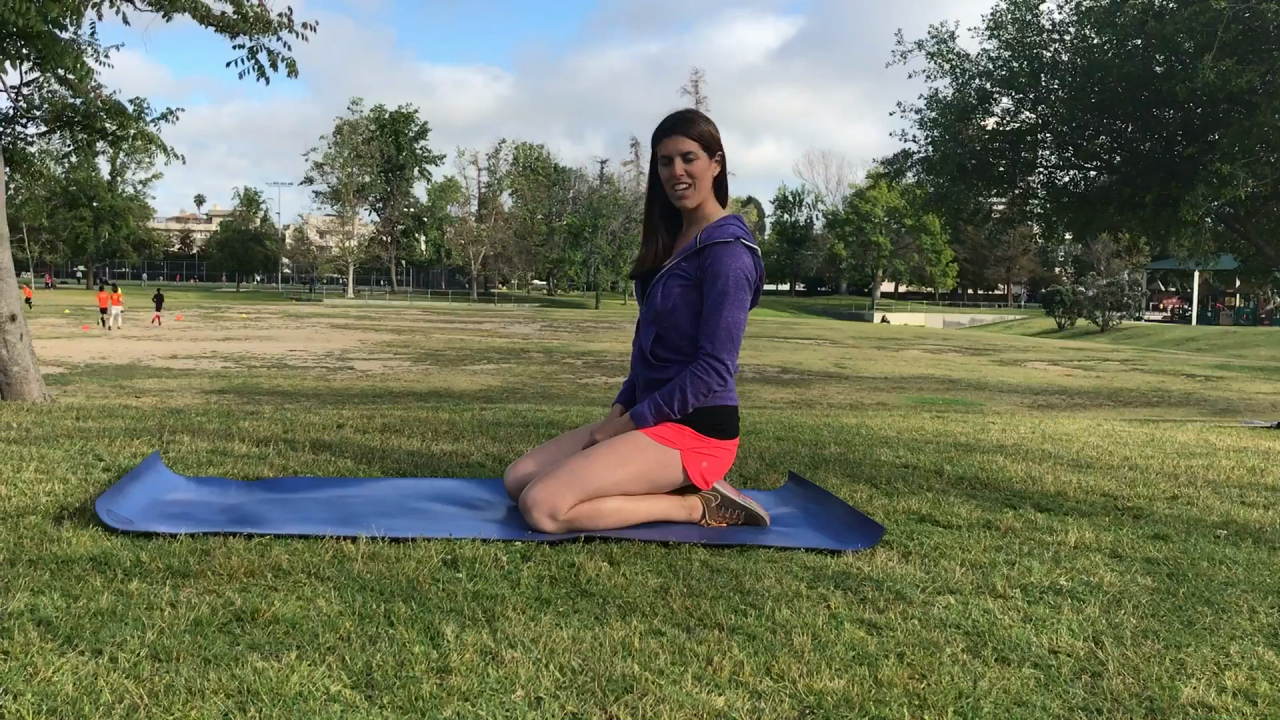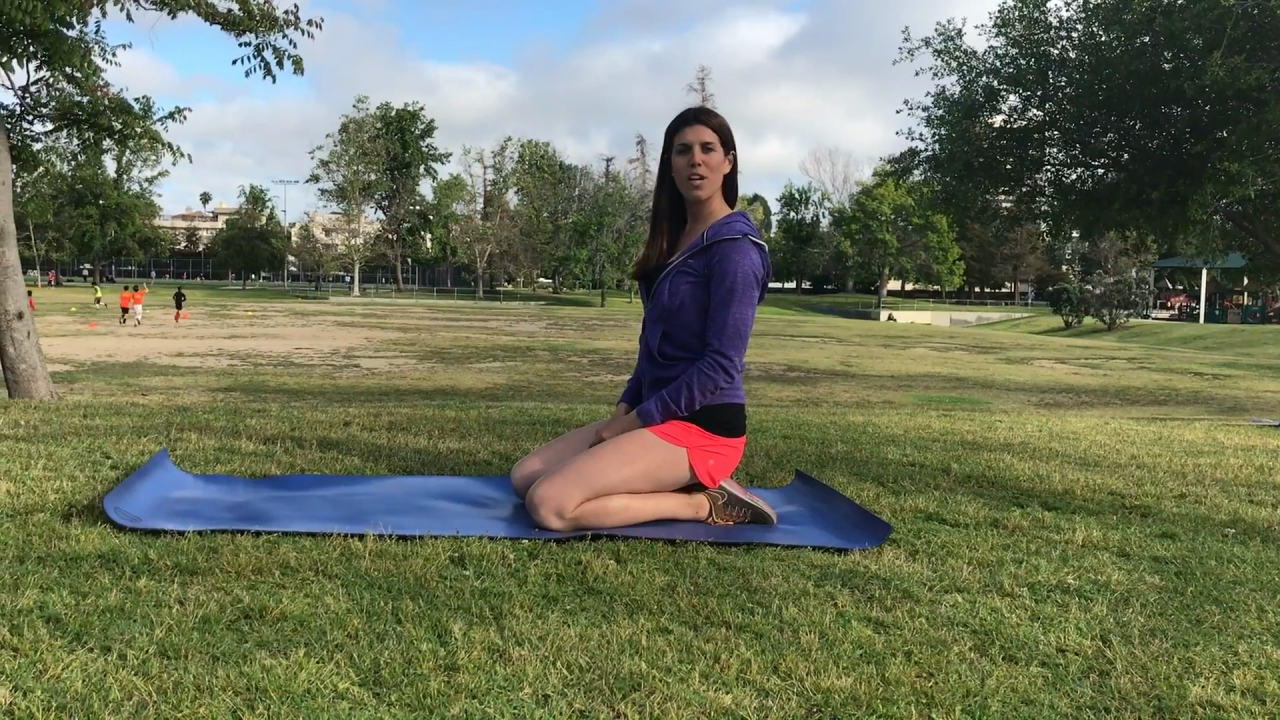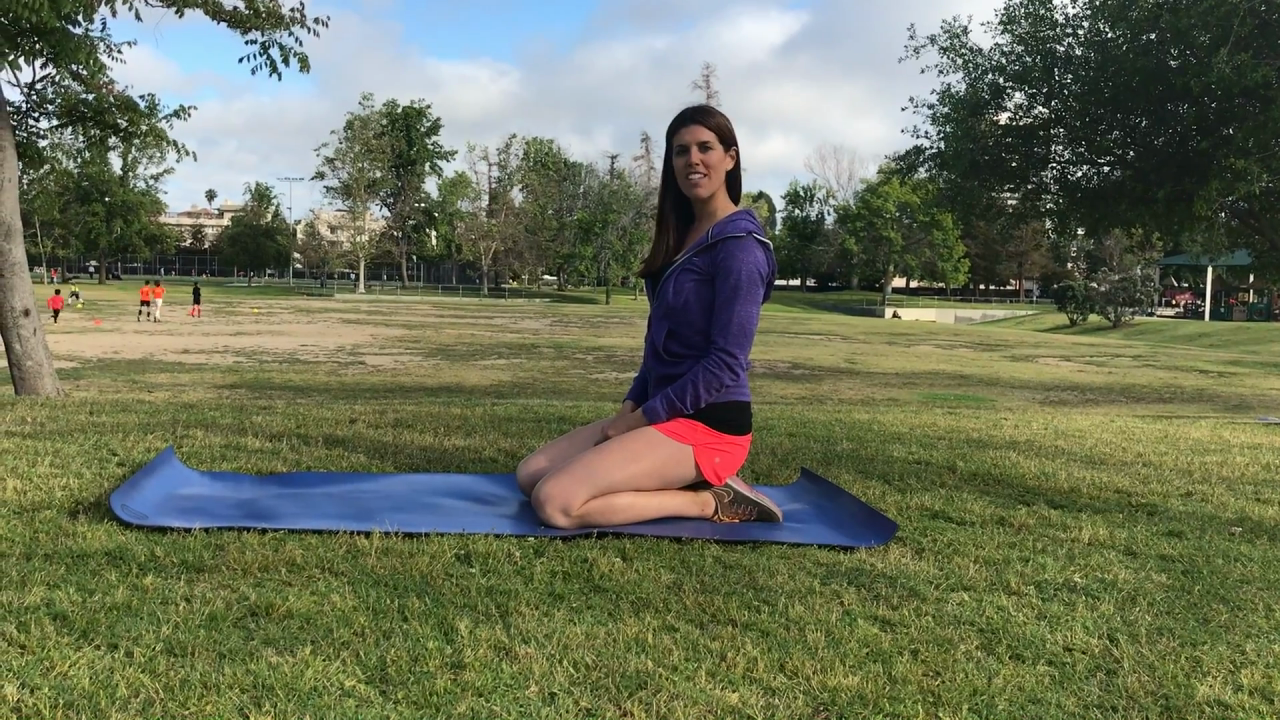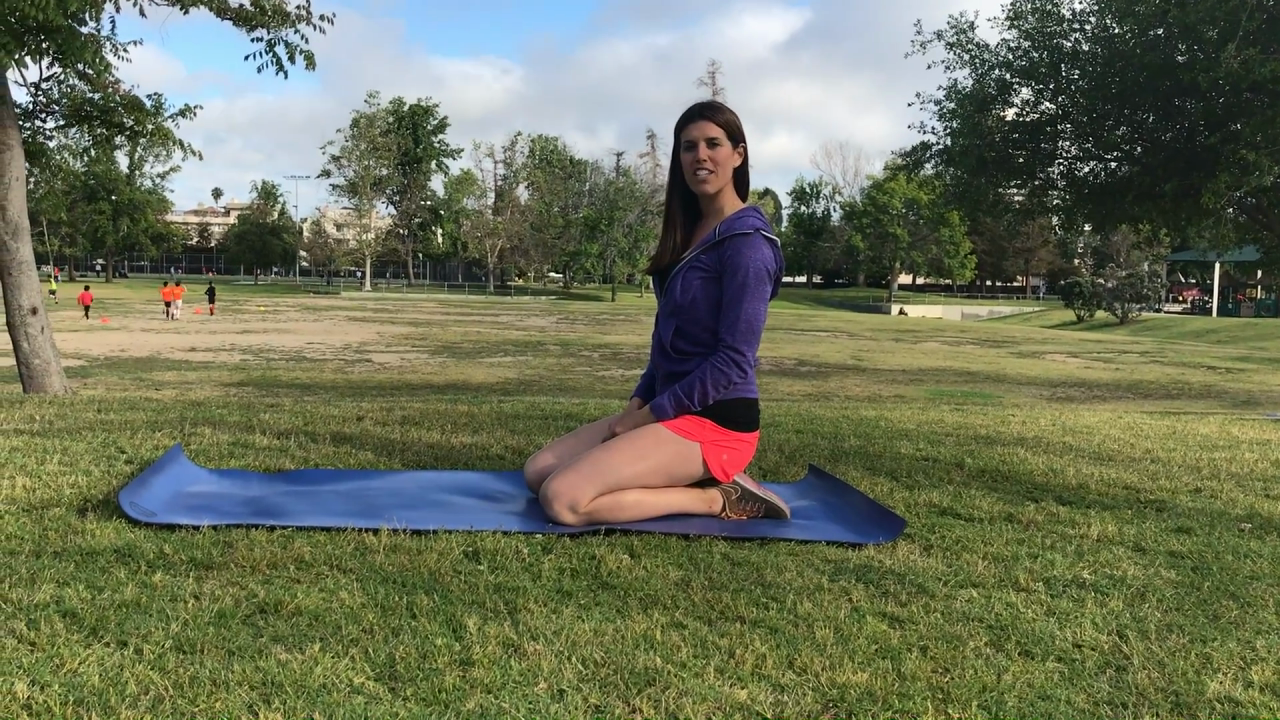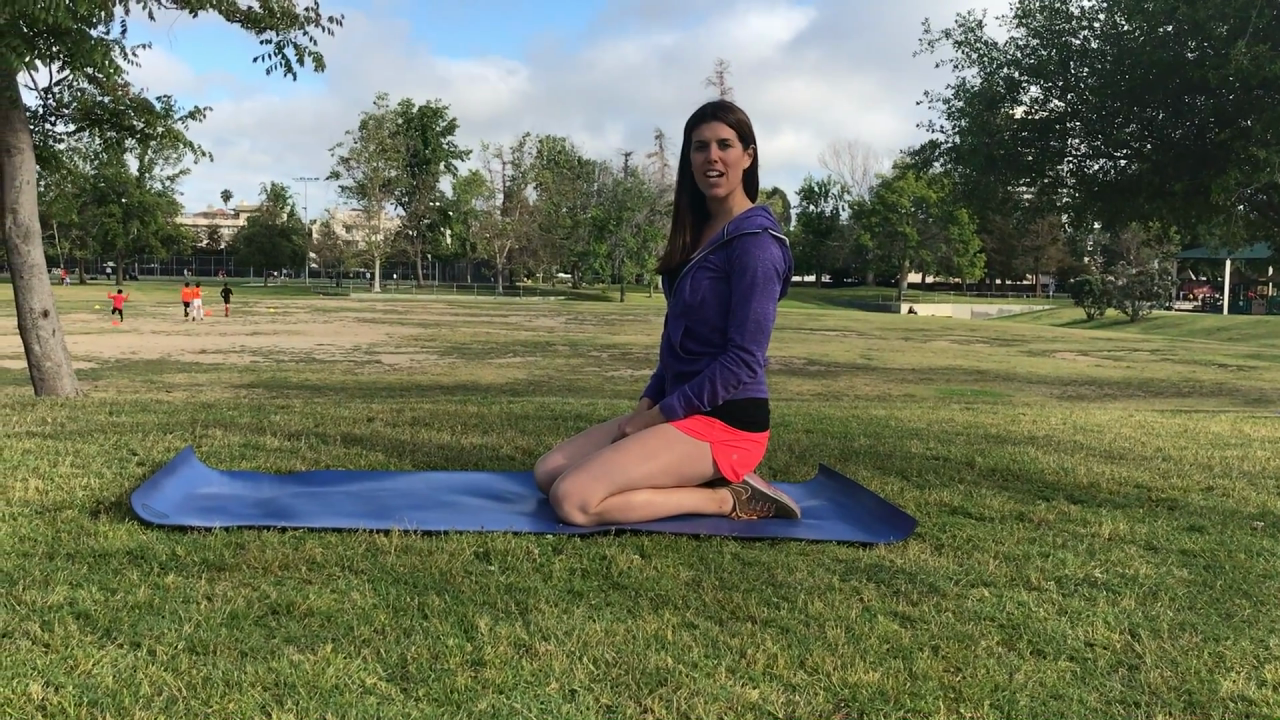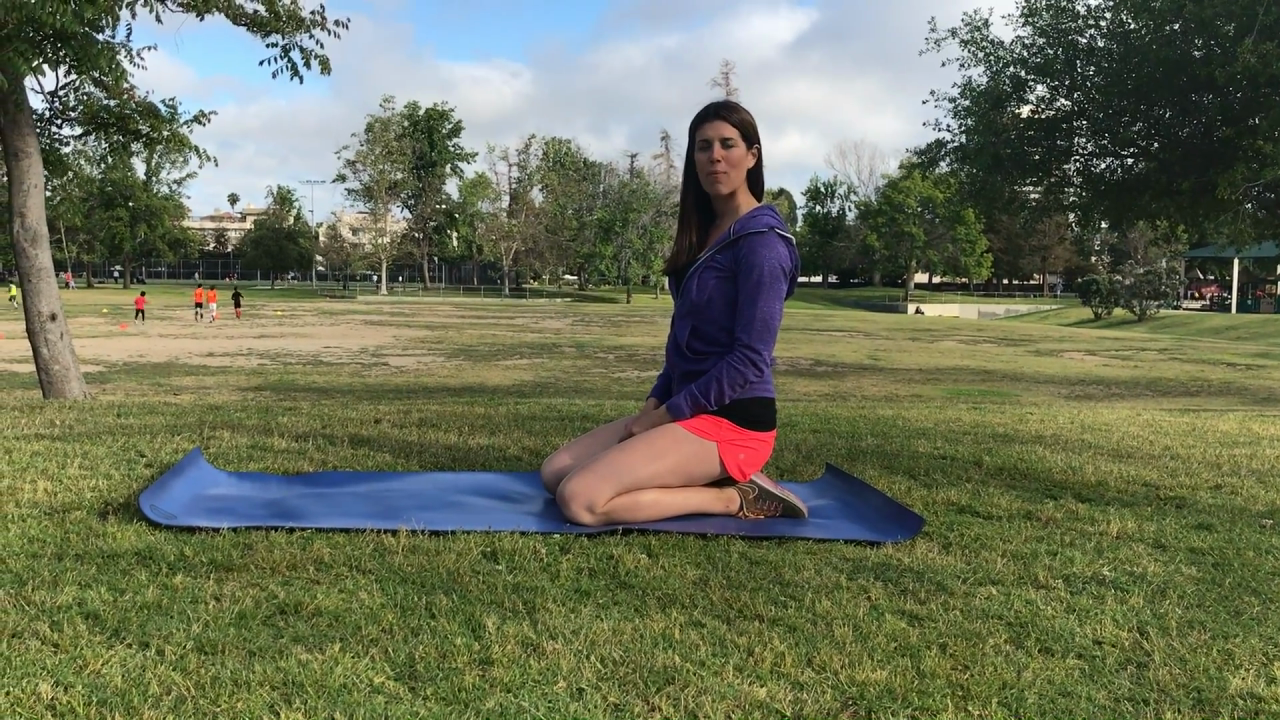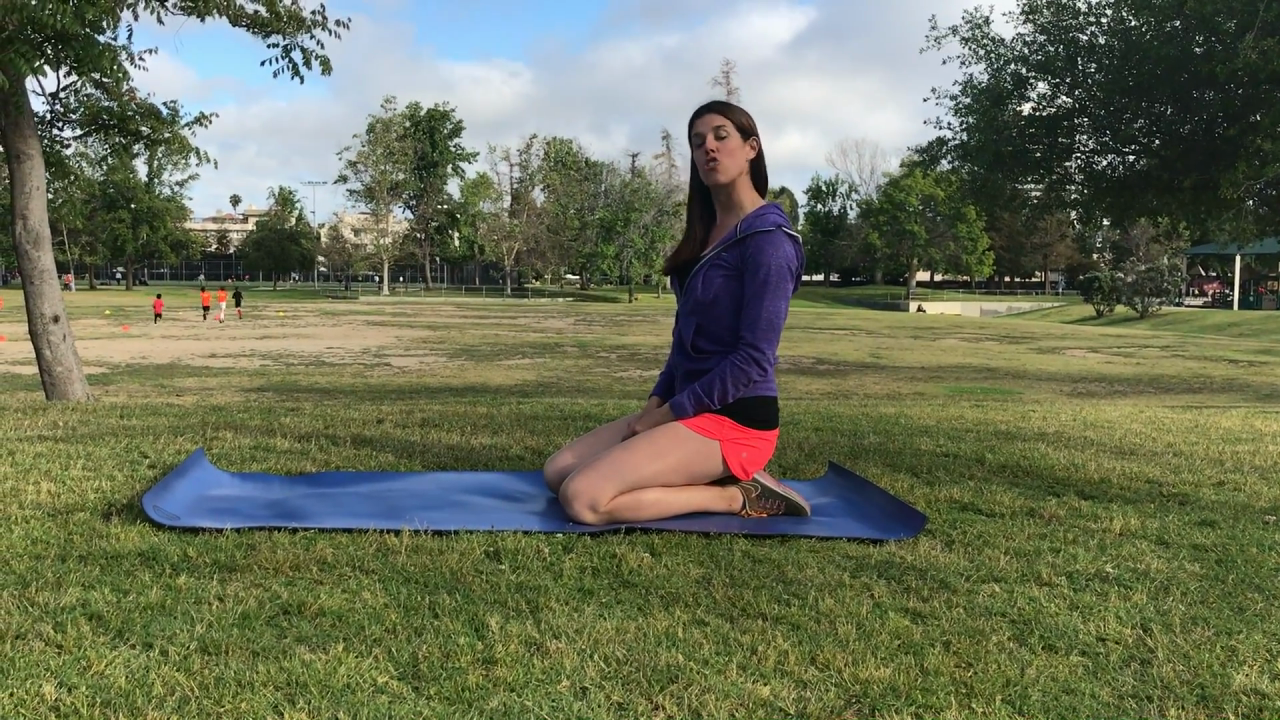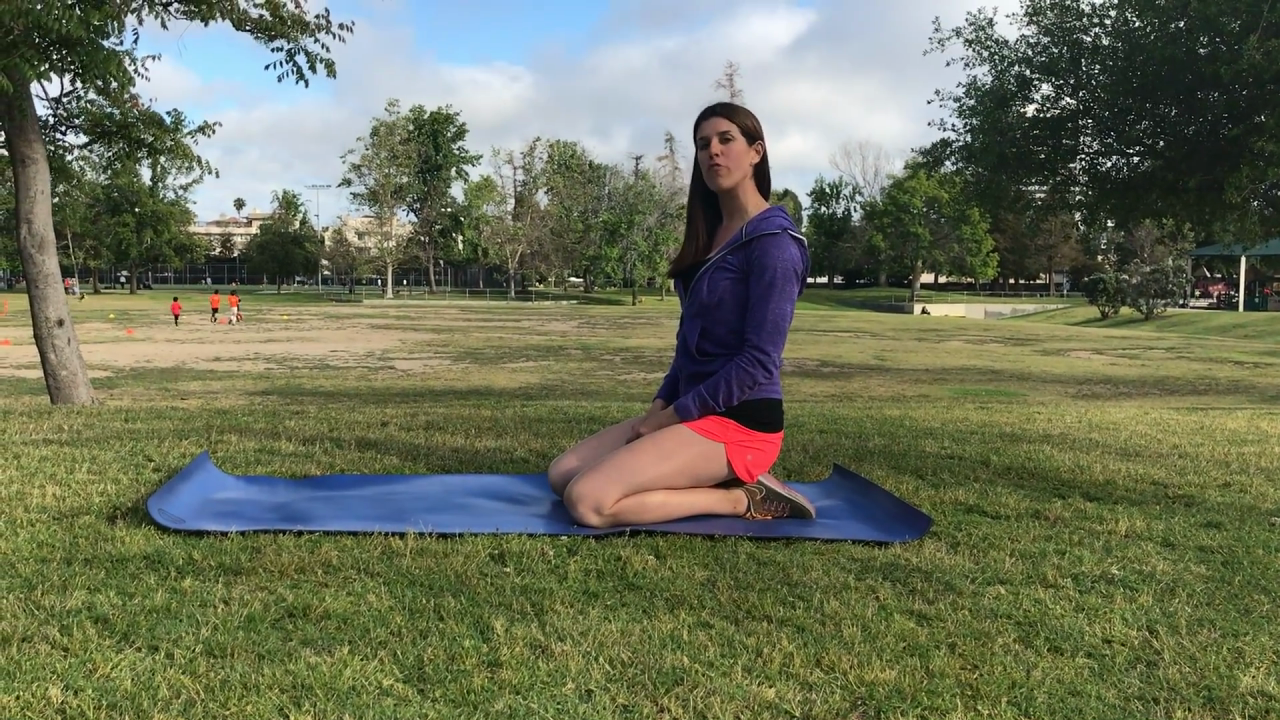
dt=0.5s
person 1, frame 1
left shoulder: (727, 251)
right shoulder: (670, 240)
left elbow: (714, 369)
left wrist: (628, 423)
right wrist: (618, 410)
left hip: (695, 427)
right hip: (652, 413)
left knee: (541, 506)
right knee: (517, 479)
left ankle: (698, 505)
right ankle: (684, 489)
person 1, frame 2
left shoulder: (733, 247)
right shoulder: (674, 238)
left elbow: (720, 365)
left wrist: (634, 420)
right wrist: (623, 408)
left hip: (702, 425)
right hip: (659, 411)
left knee: (548, 504)
right knee: (524, 476)
left ankle: (703, 503)
right ankle: (688, 485)
person 1, frame 3
left shoulder: (739, 245)
right shoulder: (682, 235)
left elbow: (726, 363)
left wrist: (640, 418)
right wrist: (630, 405)
left hip: (708, 422)
right hip: (665, 409)
left knee: (554, 502)
right knee: (530, 474)
left ankle: (710, 501)
right ankle: (699, 484)
person 1, frame 4
left shoulder: (746, 242)
right shoulder: (689, 231)
left elbow: (733, 360)
left wrist: (647, 415)
right wrist: (637, 403)
left hip: (715, 420)
right hip: (671, 406)
left knee: (561, 498)
right knee: (538, 471)
left ankle: (717, 497)
right ankle: (701, 479)
person 1, frame 5
left shoulder: (755, 242)
right shoulder: (697, 232)
left elbow: (743, 361)
left wrist: (656, 416)
right wrist: (646, 404)
left hip: (725, 420)
right hip: (680, 407)
left knee: (572, 499)
right knee: (547, 471)
left ankle: (727, 498)
right ankle: (714, 481)
person 1, frame 6
left shoulder: (761, 242)
right shoulder: (704, 232)
left elbow: (750, 359)
left wrist: (663, 416)
right wrist: (653, 403)
left hip: (732, 420)
right hip: (689, 406)
left knee: (579, 499)
right knee: (555, 472)
left ankle: (735, 497)
right ankle: (719, 481)
person 1, frame 7
left shoulder: (767, 239)
right shoulder: (706, 232)
left elbow: (753, 359)
left wrist: (665, 414)
right wrist: (654, 403)
left hip: (734, 418)
right hip: (690, 405)
left knee: (582, 497)
right knee: (557, 472)
left ankle: (737, 495)
right ankle: (721, 478)
person 1, frame 8
left shoulder: (772, 242)
right shoulder: (711, 234)
left elbow: (759, 361)
left wrist: (671, 416)
right wrist: (659, 405)
left hip: (740, 421)
right hip: (696, 409)
left knee: (587, 501)
right knee: (561, 474)
left ankle: (742, 498)
right ankle: (727, 482)
